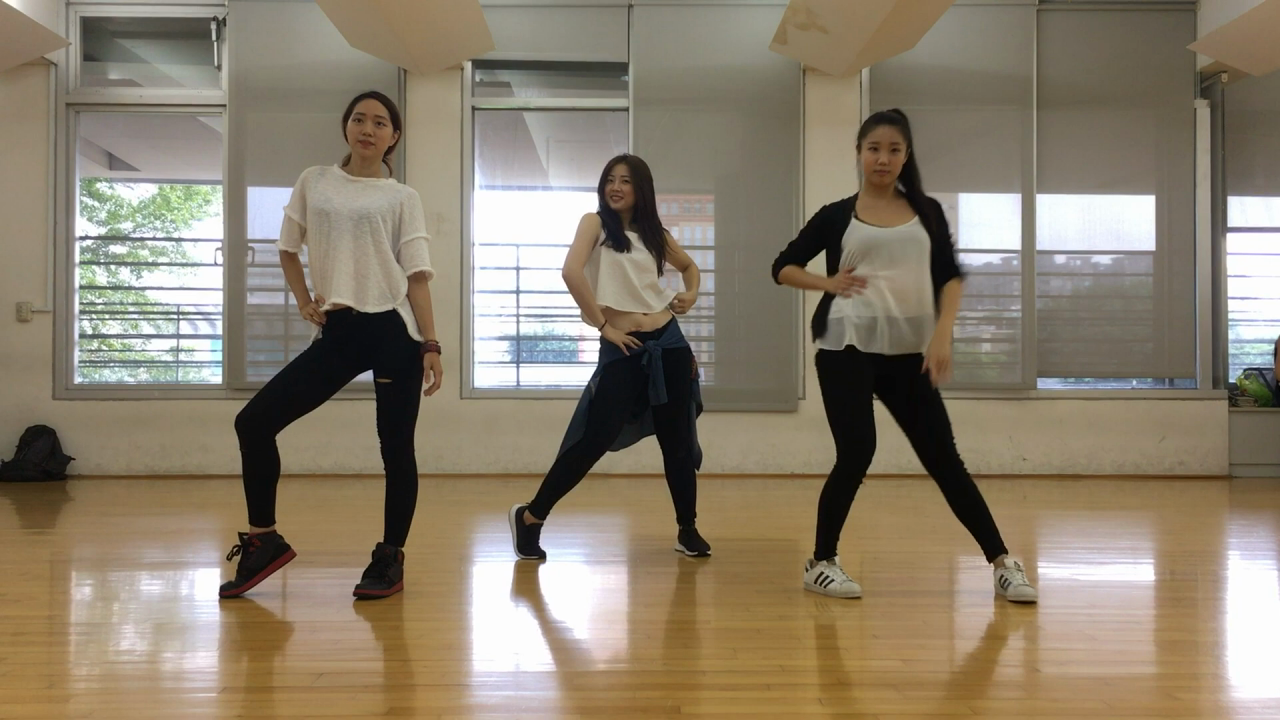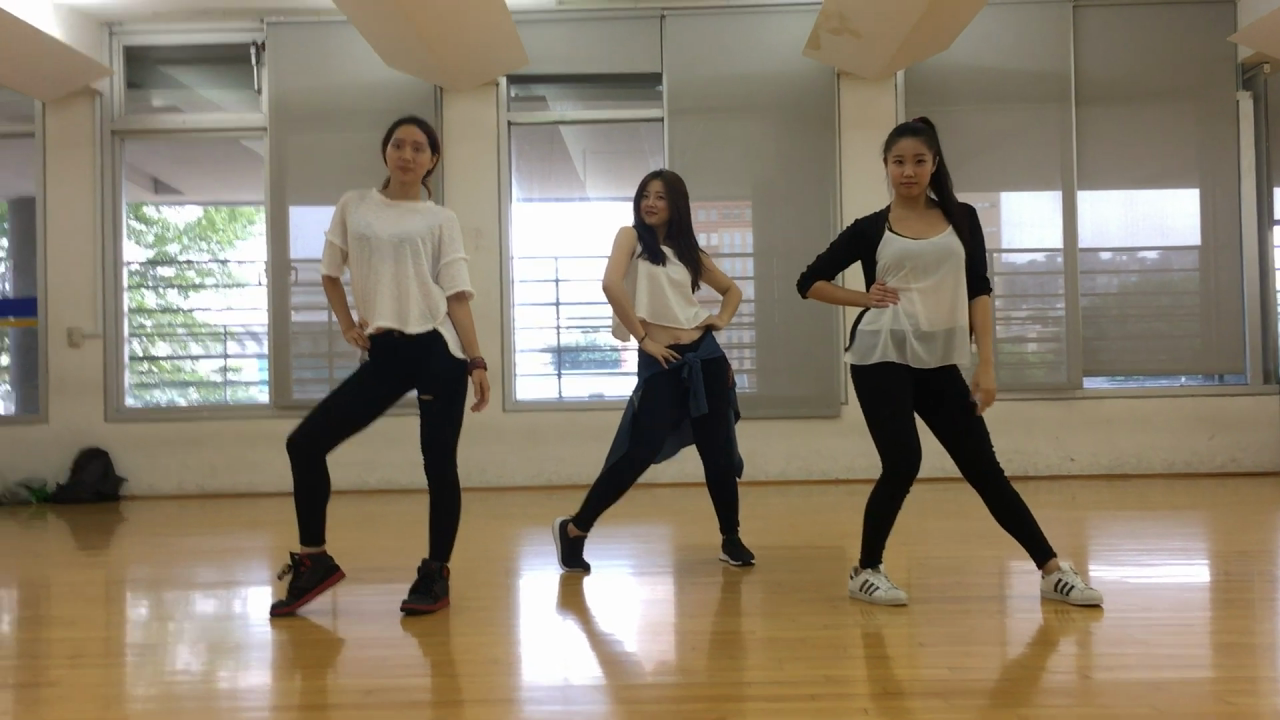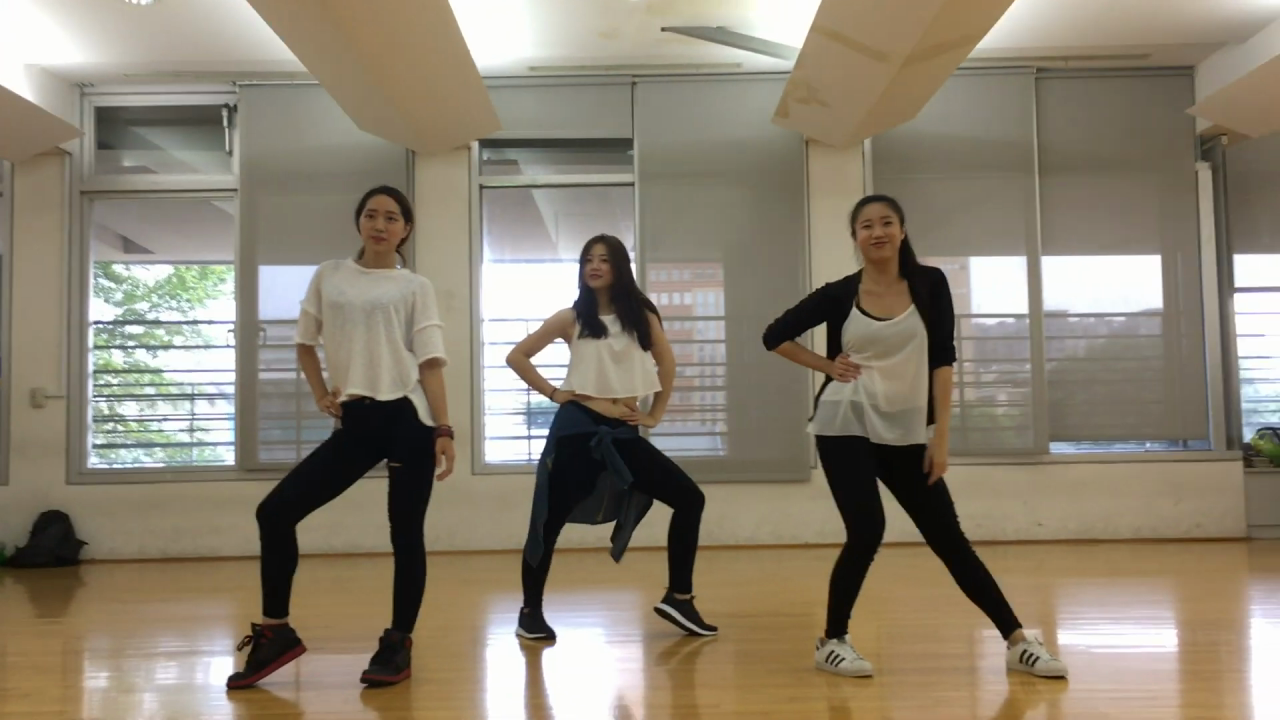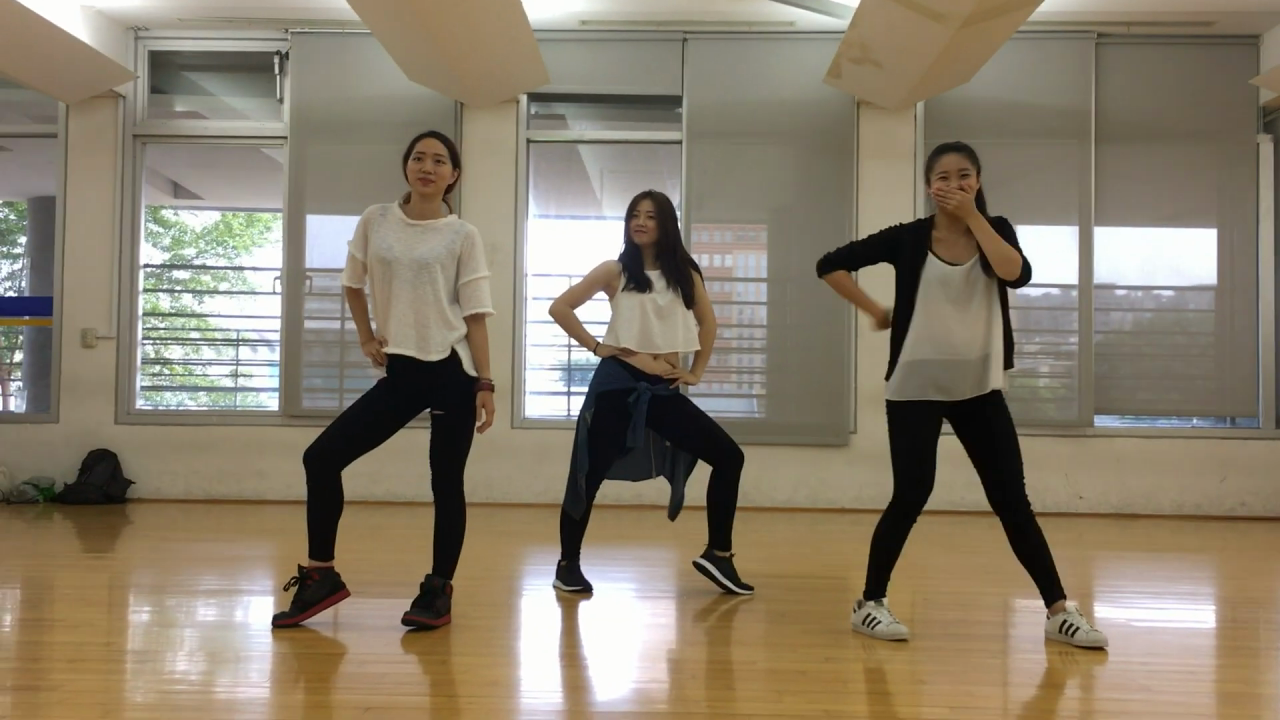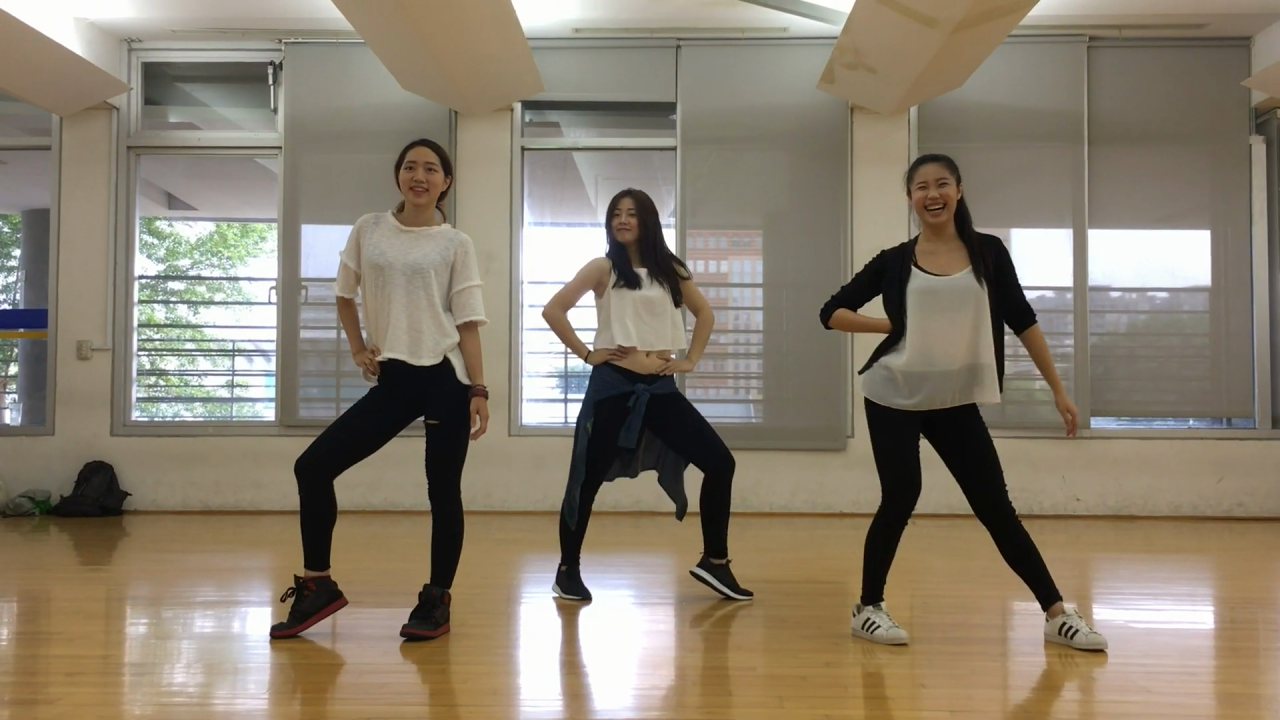
dt=1s
person 1, frame 1
left shoulder: (403, 198)
right shoulder: (314, 182)
left elbow: (417, 275)
right elbow: (288, 249)
left wrist: (431, 344)
right wrist: (304, 304)
left hip: (393, 331)
right hip: (337, 333)
left knee: (396, 445)
right knee: (255, 421)
left ankle: (390, 557)
right ankle: (263, 540)
person 1, frame 2
left shoulder: (441, 221)
right shoulder: (353, 206)
left elbow: (457, 294)
right elbow: (331, 274)
left wrist: (476, 361)
right wrist: (348, 327)
left hip: (436, 351)
right hip: (382, 355)
left knee: (439, 463)
right knee: (306, 442)
left ankle: (436, 573)
right ankle: (313, 560)
person 1, frame 3
left shoulder: (416, 288)
right shoulder: (328, 276)
left elbow: (430, 362)
right elbow: (305, 342)
left wrist: (444, 429)
right wrist: (321, 396)
left hip: (407, 419)
right hip: (354, 423)
left knee: (405, 531)
right knee: (275, 511)
left ankle: (398, 643)
right ankle: (276, 631)
person 1, frame 4
left shoulder: (463, 236)
right shoulder: (375, 221)
left elbow: (474, 316)
right elbow: (353, 285)
left wrist: (485, 384)
right wrist: (367, 340)
left hip: (452, 371)
right hip: (399, 372)
left knee: (446, 481)
right knee: (321, 457)
left ankle: (438, 589)
right ankle: (322, 575)
person 1, frame 5
left shoulder: (456, 244)
right shoulder: (367, 230)
left elbow: (467, 323)
right elbow: (345, 295)
left wrist: (478, 390)
right wrist: (357, 349)
left hip: (445, 378)
right hip: (392, 380)
left knee: (443, 489)
right knee: (313, 466)
left ankle: (437, 599)
right ankle: (318, 584)
person 2, frame 1
left shoulder: (927, 211)
right shoulder: (837, 215)
left elbow: (950, 276)
right elbow: (782, 267)
left wrist: (943, 333)
right wrist: (829, 283)
left hip: (906, 352)
right hip: (846, 345)
left knee: (943, 457)
right knee: (856, 453)
left ankle: (1002, 565)
right ankle: (821, 563)
person 2, frame 2
left shoulder: (961, 219)
right shoulder: (869, 229)
left elbow: (978, 291)
right elbow: (811, 282)
left wrist: (986, 362)
right wrist: (864, 298)
left hip: (940, 363)
right hip: (882, 358)
left knee: (983, 467)
right knee: (901, 464)
left ankle: (1054, 569)
right ankle: (866, 570)
person 2, frame 3
left shoulder: (929, 283)
right shoulder: (840, 294)
left elbow: (943, 360)
right elbow: (775, 335)
left wrist: (939, 435)
right wrist: (827, 366)
left hip: (905, 431)
right hip: (845, 427)
left knee: (949, 537)
right knee: (866, 532)
left ankle: (1018, 641)
right ankle: (832, 642)
person 2, frame 4
left shoulder: (995, 230)
right shoulder: (908, 238)
left elbow: (1016, 273)
right elbow: (830, 265)
left wrist: (972, 215)
right wrist: (877, 310)
left hip: (979, 389)
right hip: (915, 388)
left knee: (1012, 499)
right knee: (912, 493)
left ankle: (1059, 611)
right ankle: (870, 603)
person 2, frame 5
left shoulder: (988, 252)
right shoulder: (894, 261)
left elbow: (1022, 320)
right elbow: (832, 312)
left wrist: (1058, 390)
right wrist: (890, 325)
left hip: (957, 402)
right hip: (894, 397)
left knee: (996, 506)
right knee: (900, 497)
left ankle: (1057, 614)
right ankle: (868, 607)
person 3, frame 1
left shoulder: (656, 234)
right shoulder: (595, 223)
left elbow: (689, 266)
right elbow: (571, 272)
left wrist: (691, 294)
right wrist: (603, 324)
left hip: (669, 344)
right hip: (623, 349)
left knee: (678, 441)
right knee: (593, 440)
left ankle: (687, 530)
right ankle: (529, 517)
person 3, frame 2
left shoulder: (690, 251)
right shoulder: (631, 237)
left elbow: (731, 290)
right elbow: (612, 285)
left wrist: (722, 319)
right wrist: (643, 337)
left hip: (704, 357)
right hip: (661, 362)
left knee: (719, 451)
right knee: (636, 454)
left ankle: (731, 539)
right ankle: (573, 529)
person 3, frame 3
left shoulder: (642, 315)
right shoulder: (571, 318)
left elbow: (667, 363)
right elbow: (517, 356)
left wrist: (655, 414)
right wrist: (553, 393)
left hip: (624, 432)
right hip: (578, 428)
left knee: (689, 498)
right knee: (551, 519)
left ankle: (679, 598)
right ankle: (531, 612)
person 3, frame 4
left shoulder: (685, 273)
right shoulder: (615, 271)
left elbow: (708, 323)
right elbow: (560, 307)
left wrist: (696, 371)
right wrist: (596, 347)
left hip: (664, 389)
right hip: (618, 383)
left knee: (729, 457)
right knee: (590, 473)
left ankle: (718, 555)
right ankle: (568, 565)
person 3, frame 5
left shoulder: (670, 269)
right shoulder: (603, 268)
left elbow: (704, 312)
right elbow: (553, 310)
left wrist: (690, 360)
right wrist: (586, 353)
left hip: (660, 387)
right hip: (614, 385)
left knee: (720, 463)
right knee: (588, 477)
left ankle: (714, 562)
right ankle: (568, 571)
